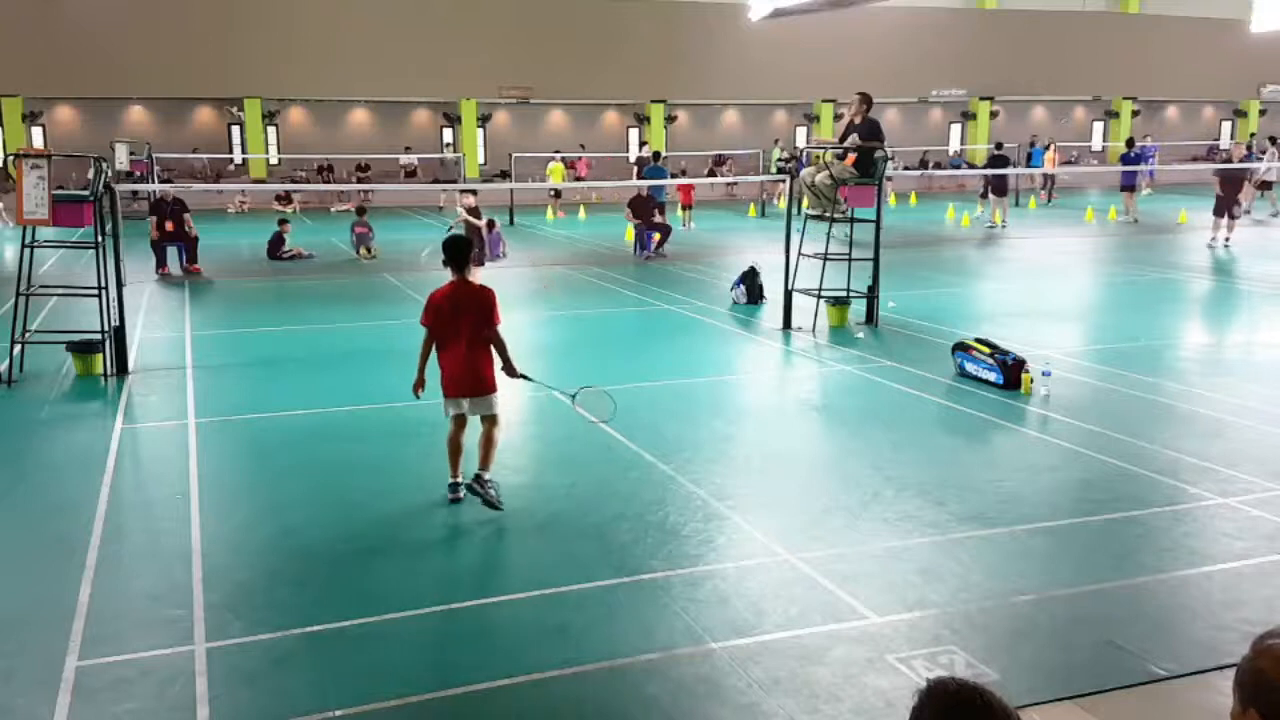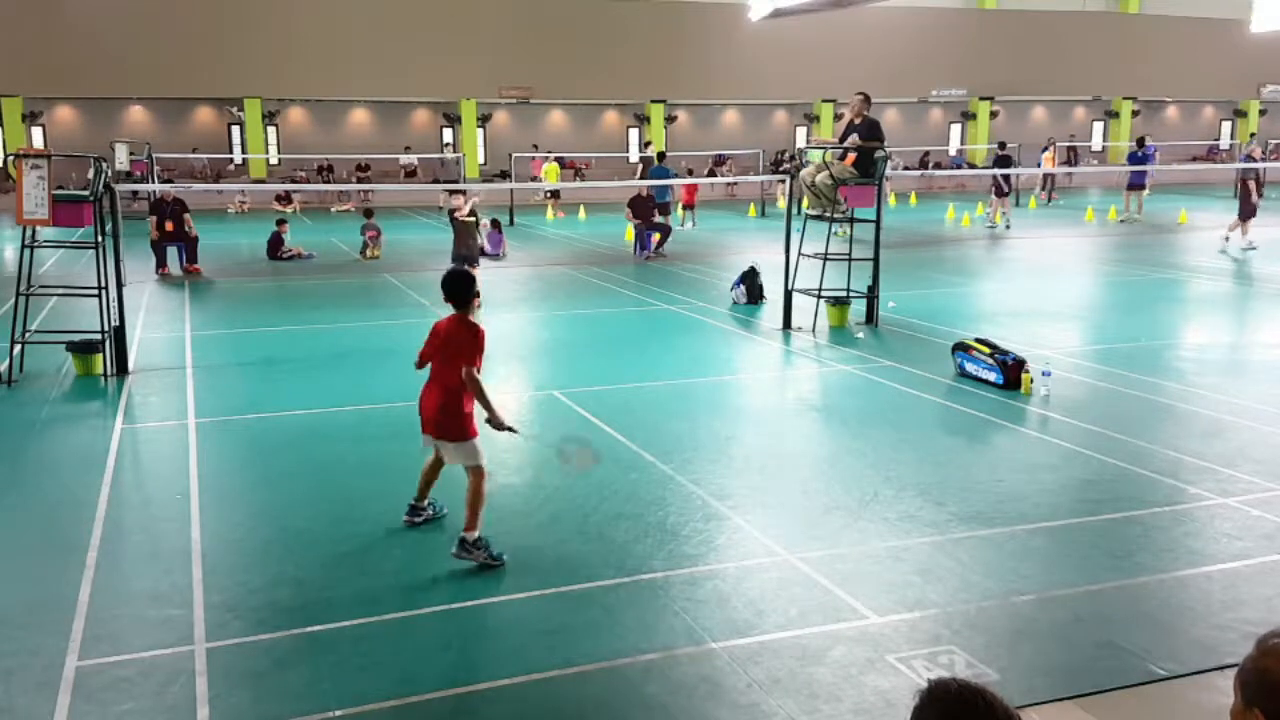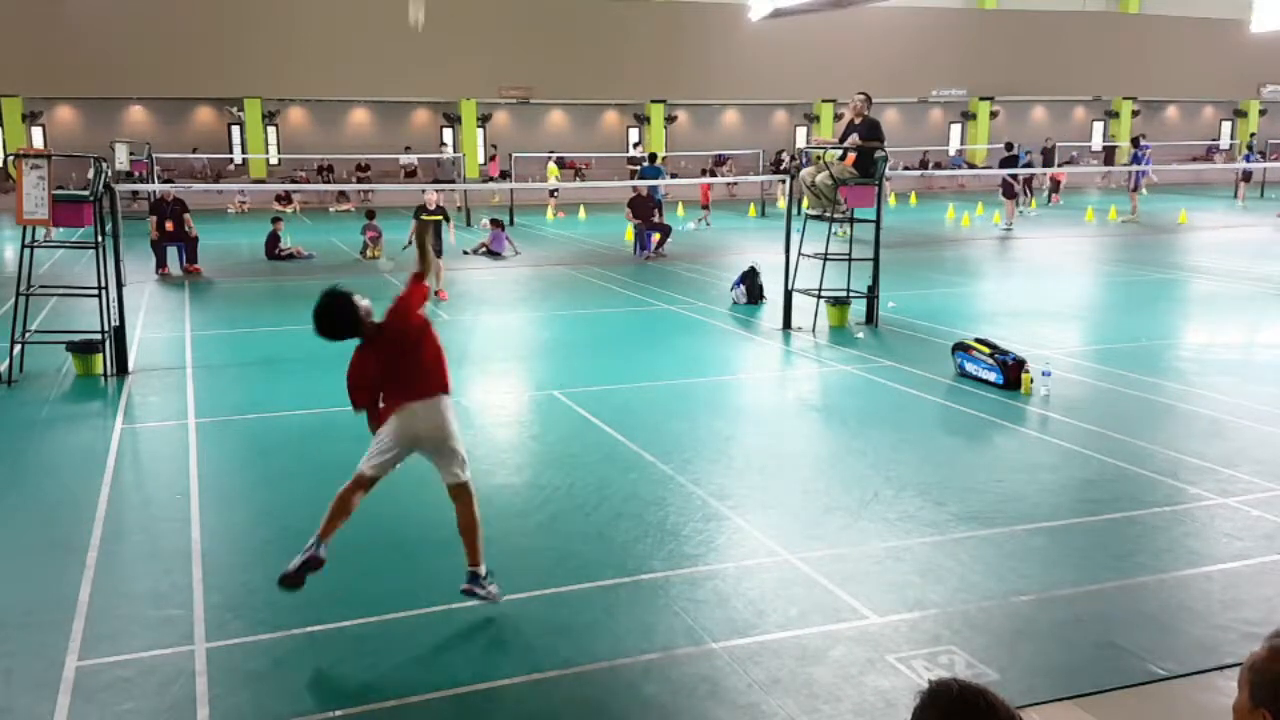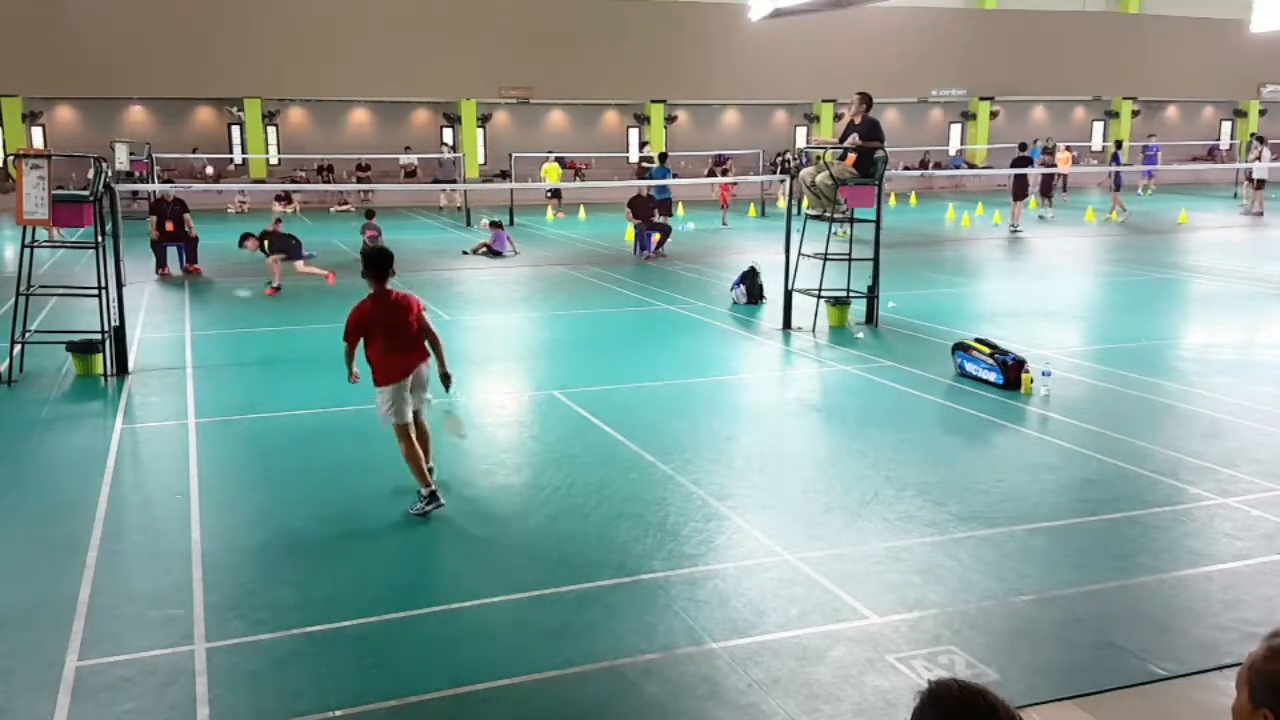
dt=1s
person 1, frame 1
left shoulder: (437, 297)
right shoulder: (485, 295)
left elbow: (429, 339)
right elbow: (495, 337)
left wrist: (420, 374)
right wrist: (509, 363)
left hip: (451, 374)
right hip: (480, 372)
left knee: (457, 426)
right knee: (491, 424)
left ankle: (455, 484)
right ankle: (483, 477)
person 1, frame 2
left shoulder: (441, 327)
right shoulder: (474, 332)
left elbow: (420, 362)
right elbow: (469, 376)
right wrist: (491, 412)
left hip: (429, 407)
right hip: (453, 413)
left knee: (439, 458)
right knee: (478, 474)
left ankle: (418, 507)
right ankle: (469, 541)
person 1, frame 3
left shoulder: (357, 367)
right shoulder: (402, 318)
left elbow: (371, 416)
right elbow: (424, 270)
left wrist: (380, 438)
right wrist: (421, 237)
left hip: (400, 420)
right hip: (437, 413)
left knee: (359, 484)
right knee: (462, 495)
left ankle: (316, 549)
right ankle: (477, 575)
person 1, frame 4
left shoulder: (360, 312)
right shoulder: (410, 301)
left elbow: (349, 351)
right elbow: (433, 337)
left wrist: (351, 370)
right wrist: (443, 368)
left hip: (391, 376)
right hip: (419, 366)
left knee: (405, 434)
right knee: (417, 418)
left ankle: (429, 492)
right ankle: (427, 470)
